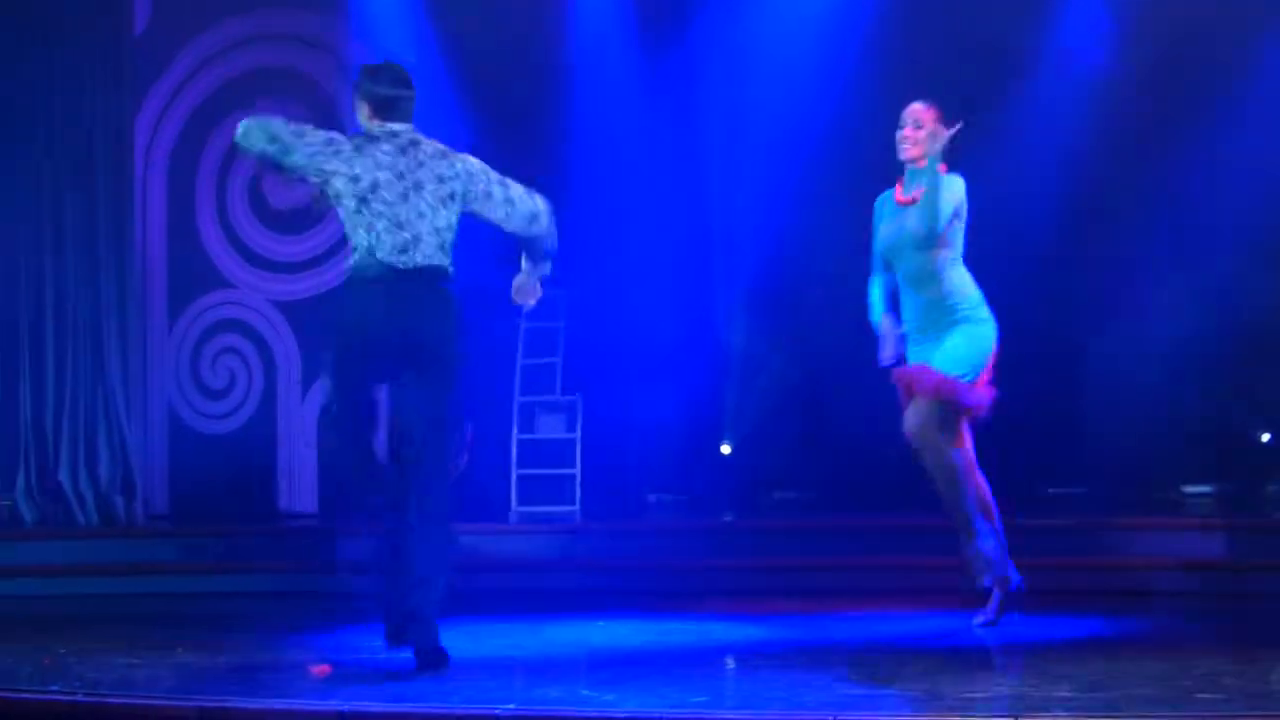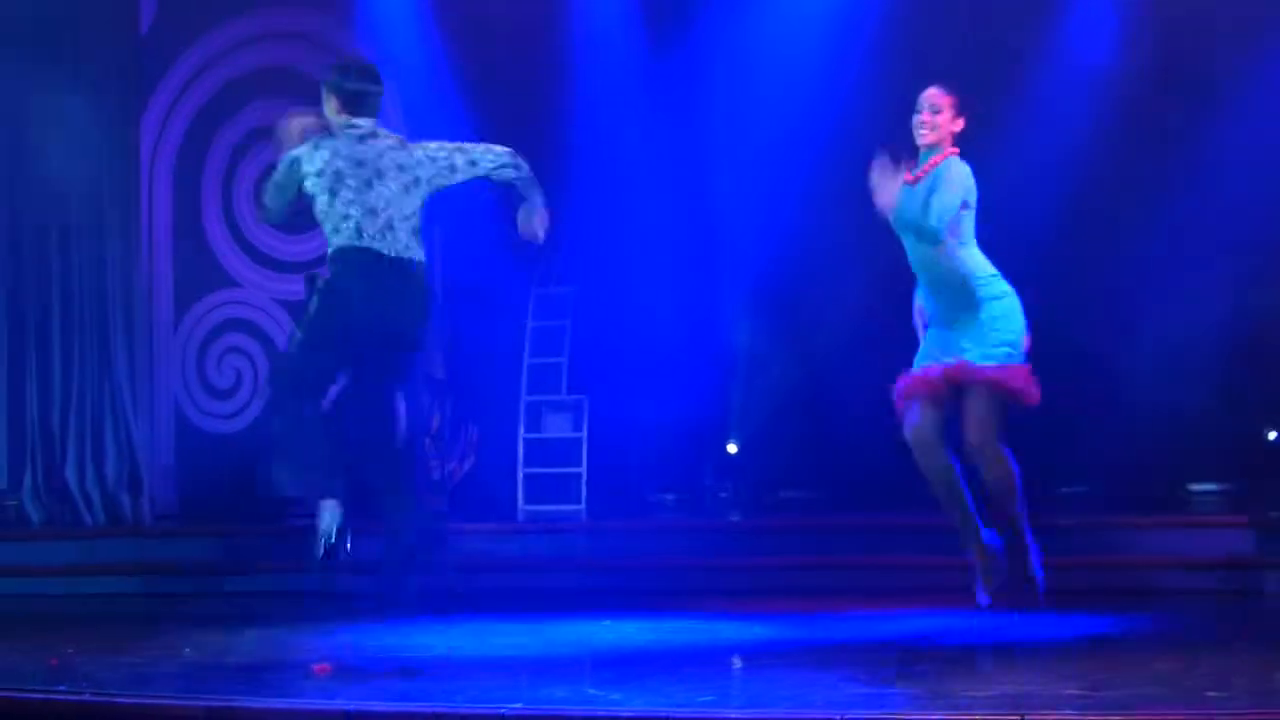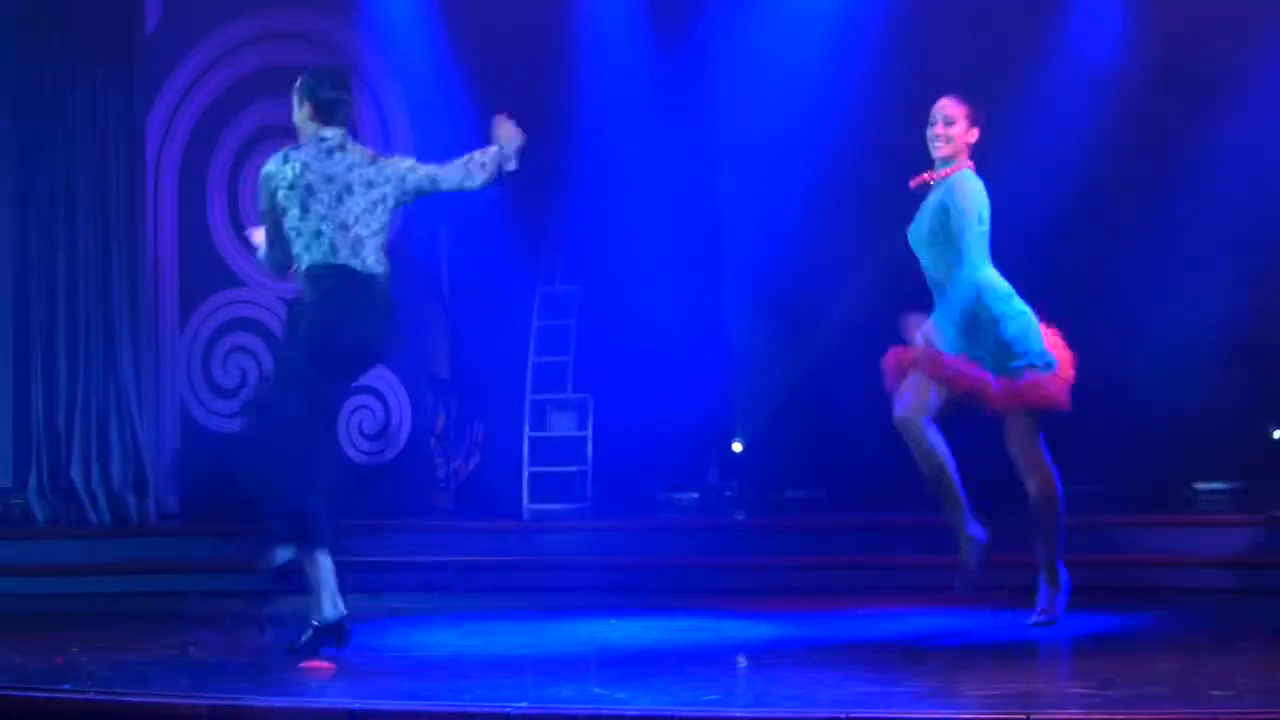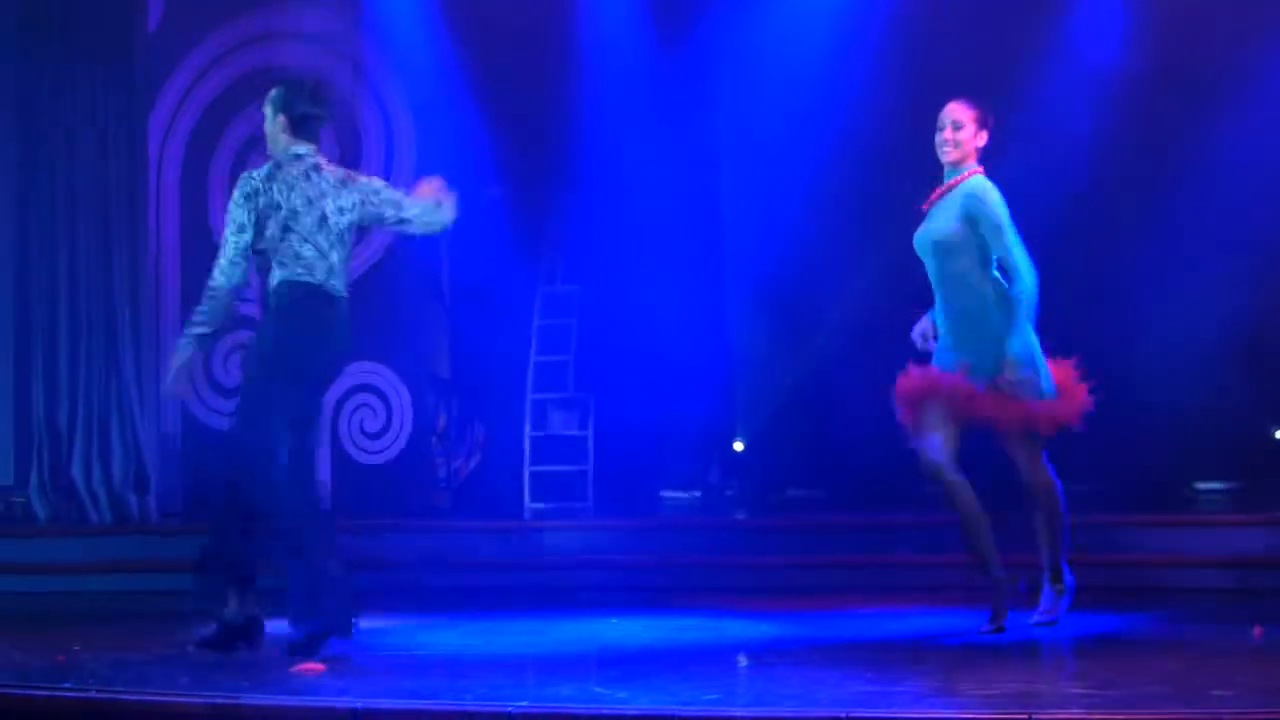
dt=0.1s
person 1, frame 1
left shoulder: (343, 150)
right shoulder: (456, 168)
left elbow: (254, 135)
right elbow: (534, 214)
left wrist: (275, 140)
right wrist: (532, 269)
left hip: (361, 311)
right hip: (429, 313)
left knee: (350, 431)
right knee: (423, 465)
right ankle: (418, 624)
person 1, frame 2
left shoulder: (311, 153)
right shoulder: (417, 157)
left elbow: (274, 208)
right elbow: (503, 160)
right wrist: (533, 199)
left hip: (352, 286)
right hip: (405, 296)
left knee: (292, 399)
right knee: (373, 412)
left ankle: (329, 495)
person 1, frame 3
left shoulder: (282, 166)
right shoulder: (387, 168)
left elbow: (273, 252)
right elbow: (467, 175)
left wrist: (265, 243)
right wrist: (503, 150)
left hip: (324, 309)
right hip: (372, 315)
left knee: (277, 442)
right knee: (303, 439)
left ankle: (326, 601)
person 1, frame 4
left shoulder: (257, 183)
right shoulder: (353, 189)
left elbow: (229, 270)
right elbow: (433, 216)
left wrist: (191, 339)
right wrist: (436, 198)
left hip: (291, 321)
right hip: (325, 331)
left knee: (268, 464)
right knee: (255, 461)
left ankle: (323, 607)
right ankle: (242, 613)
person 2, frame 1
left shoulder: (949, 184)
right shoulder: (887, 200)
left elbow: (938, 236)
right elbow: (880, 275)
left wrist: (933, 164)
right wrist: (883, 322)
left hip: (964, 329)
right hip: (923, 339)
left knee: (921, 423)
right knee: (954, 451)
left ankle: (985, 541)
right ankle: (994, 562)
person 2, frame 2
left shoulder: (954, 172)
right shoulder: (907, 180)
left elbow: (934, 225)
left wrist: (893, 206)
right wrist: (922, 300)
left hip: (988, 311)
right hip: (944, 325)
left knee: (982, 438)
right knee: (918, 431)
left ankle: (1020, 544)
right ankle: (977, 540)
person 2, frame 3
left shoulder: (960, 187)
right shoulder: (936, 190)
left elbow: (974, 266)
left wrist: (940, 330)
right wrist: (934, 318)
left hip: (1002, 329)
right hip: (958, 336)
left knee: (1027, 455)
right knee: (907, 412)
left ankle: (1052, 579)
right ankle: (966, 528)
person 2, frame 4
left shoulder: (979, 194)
right shoulder: (943, 201)
left elbow: (1023, 272)
left wrist: (1015, 350)
right wrist: (931, 317)
left hip: (1004, 347)
right hip: (959, 353)
left knee: (1030, 468)
right knee: (935, 456)
left ankle: (1056, 579)
right ankle: (997, 582)
